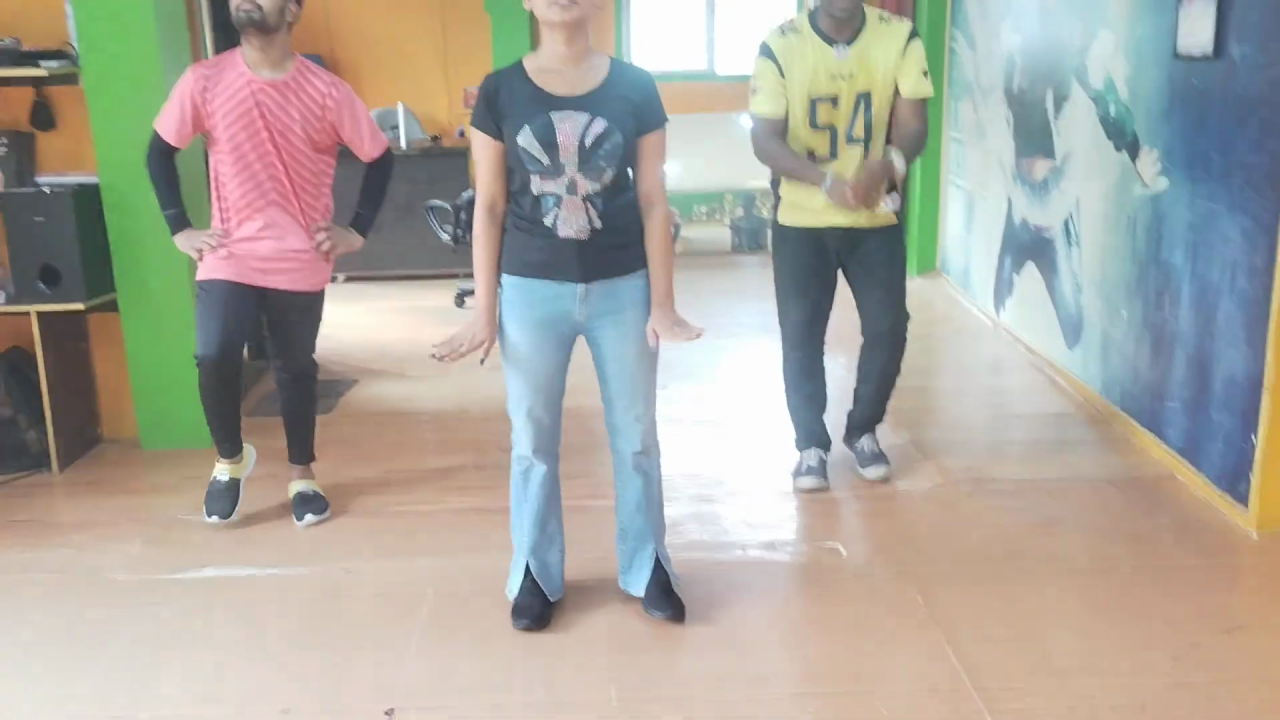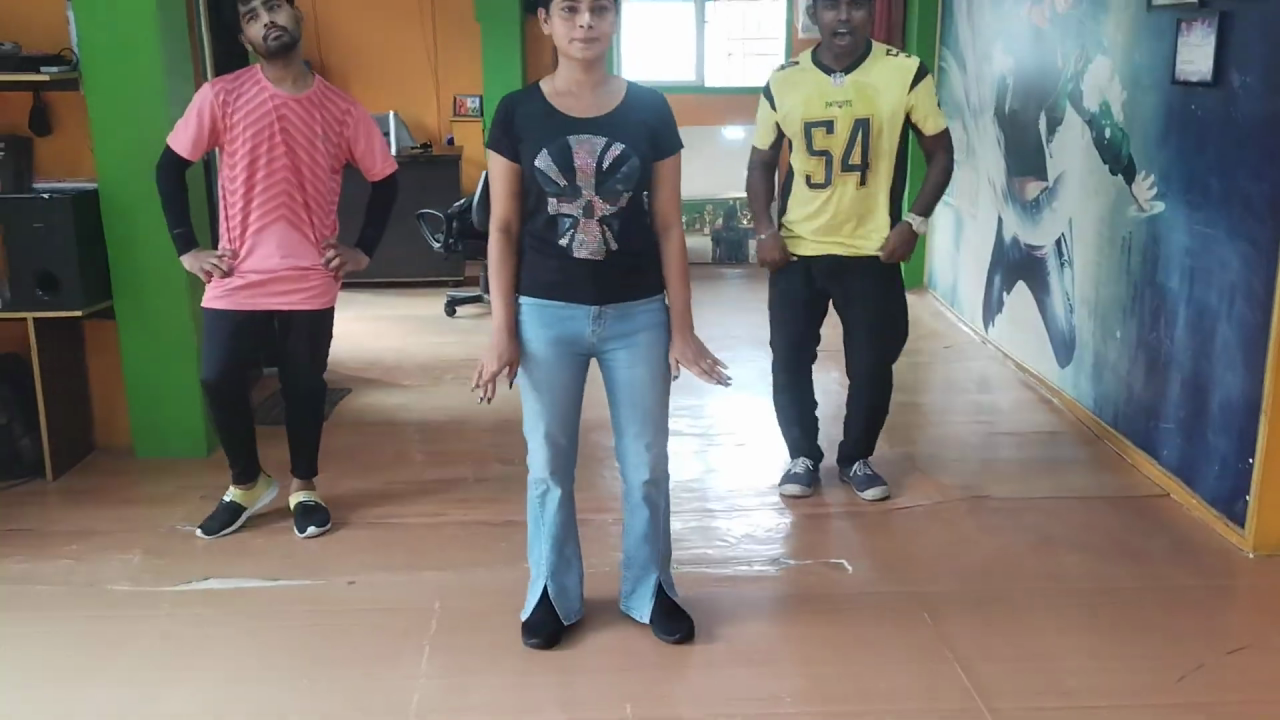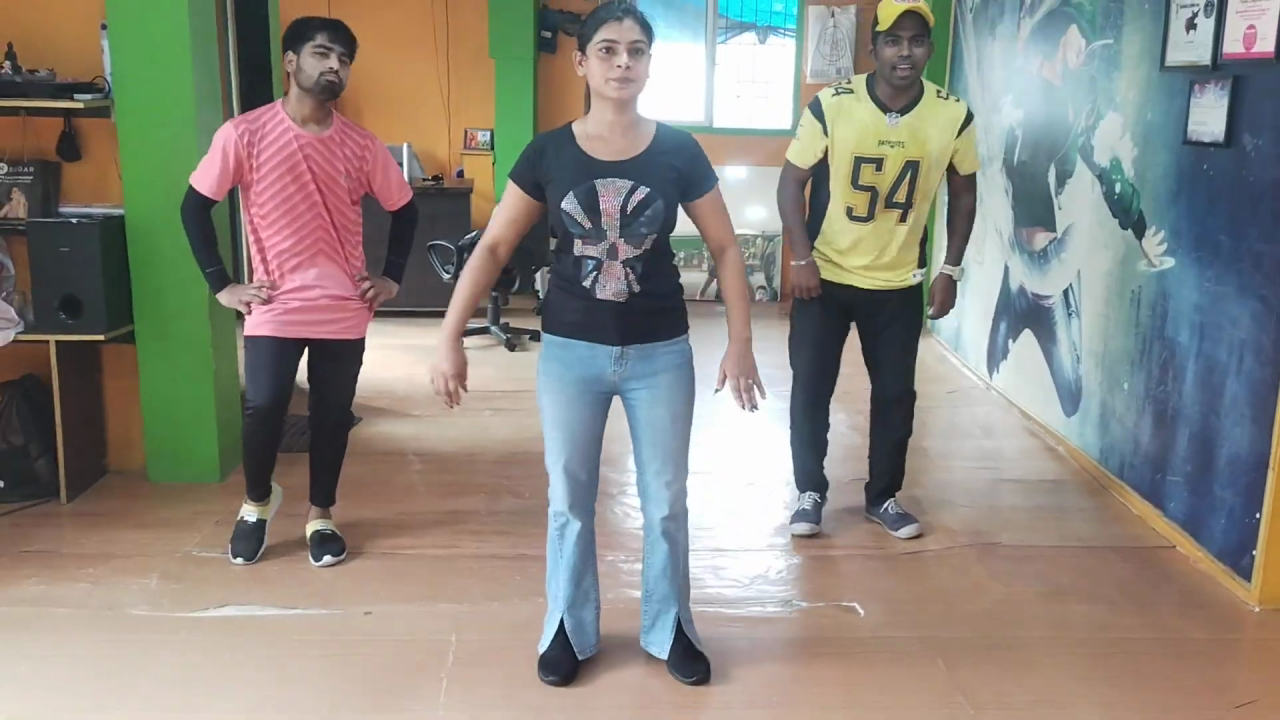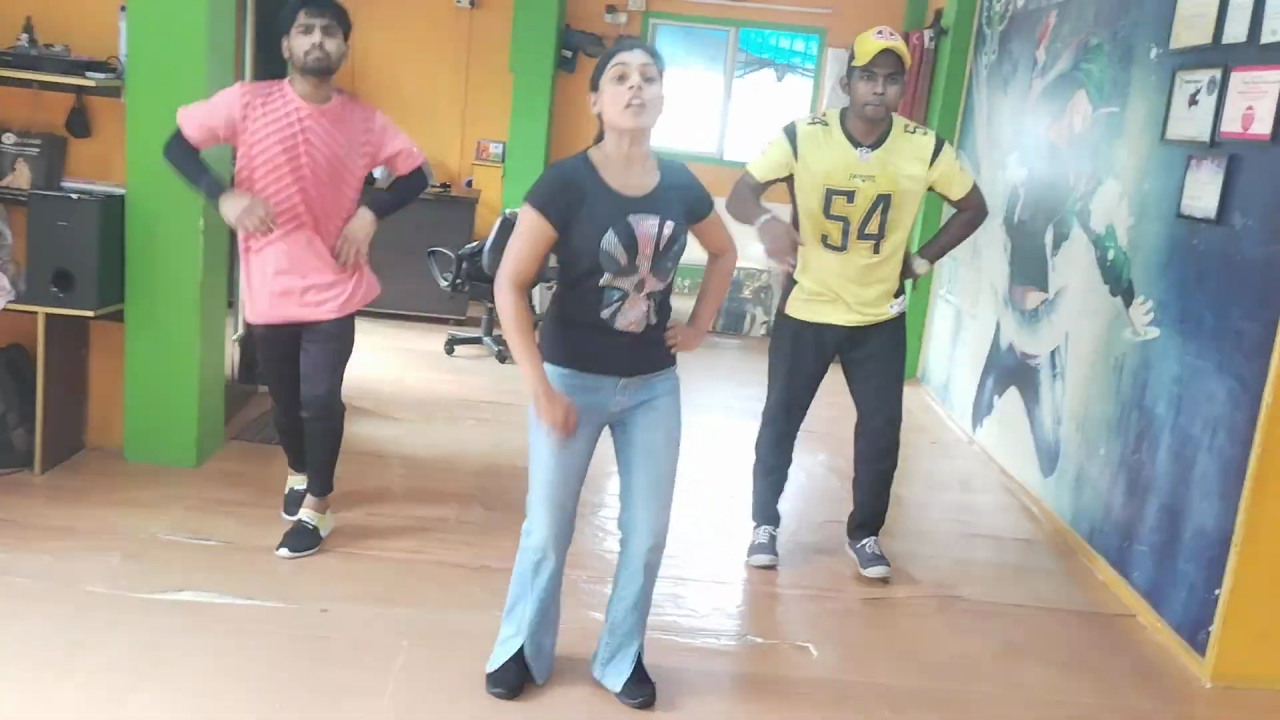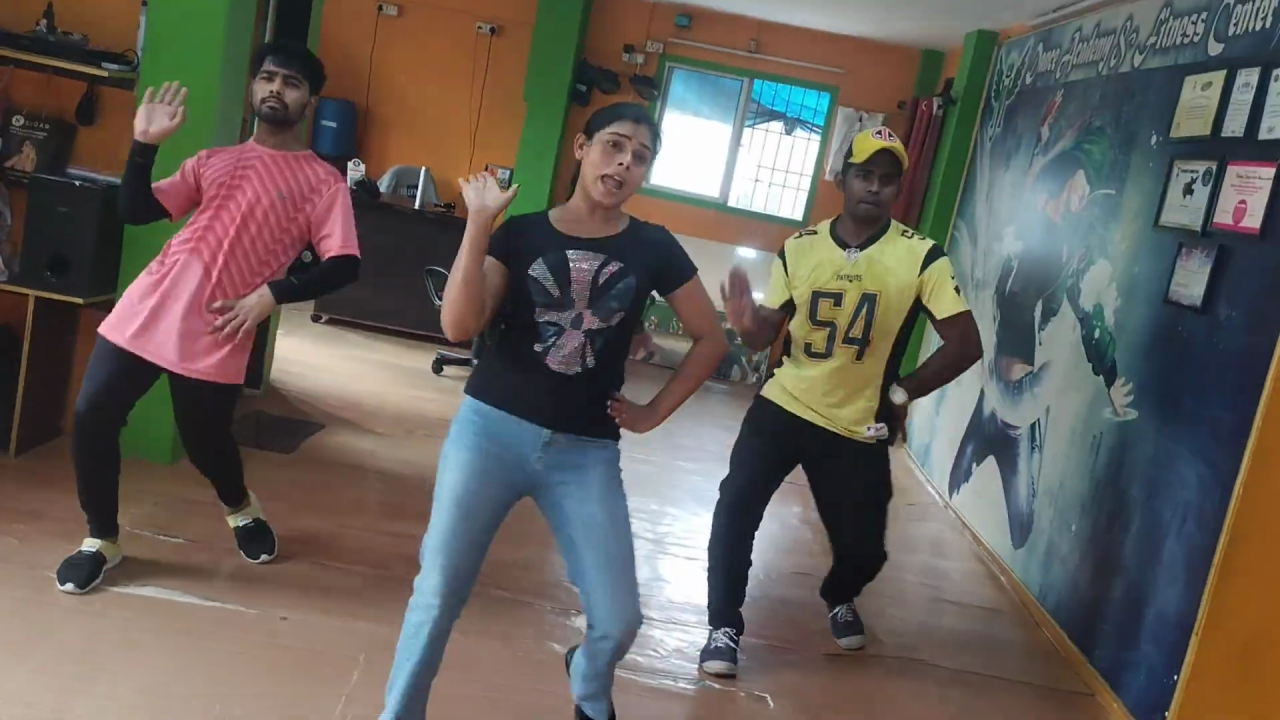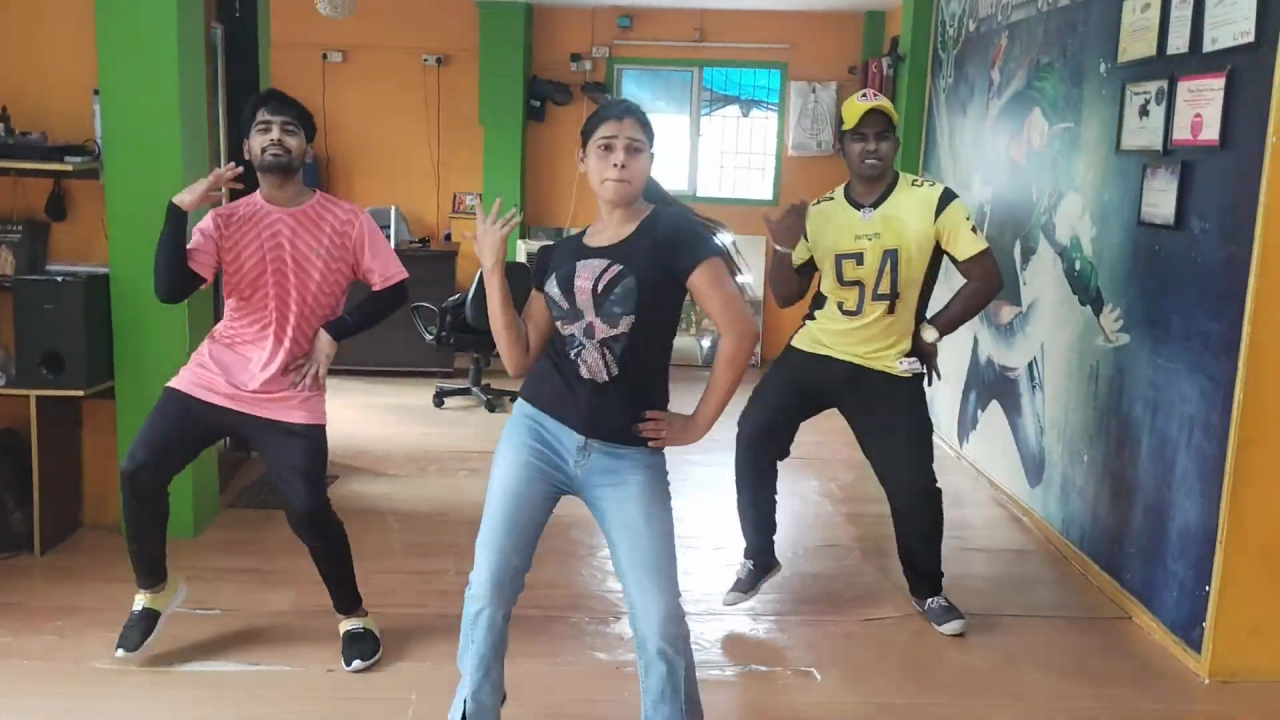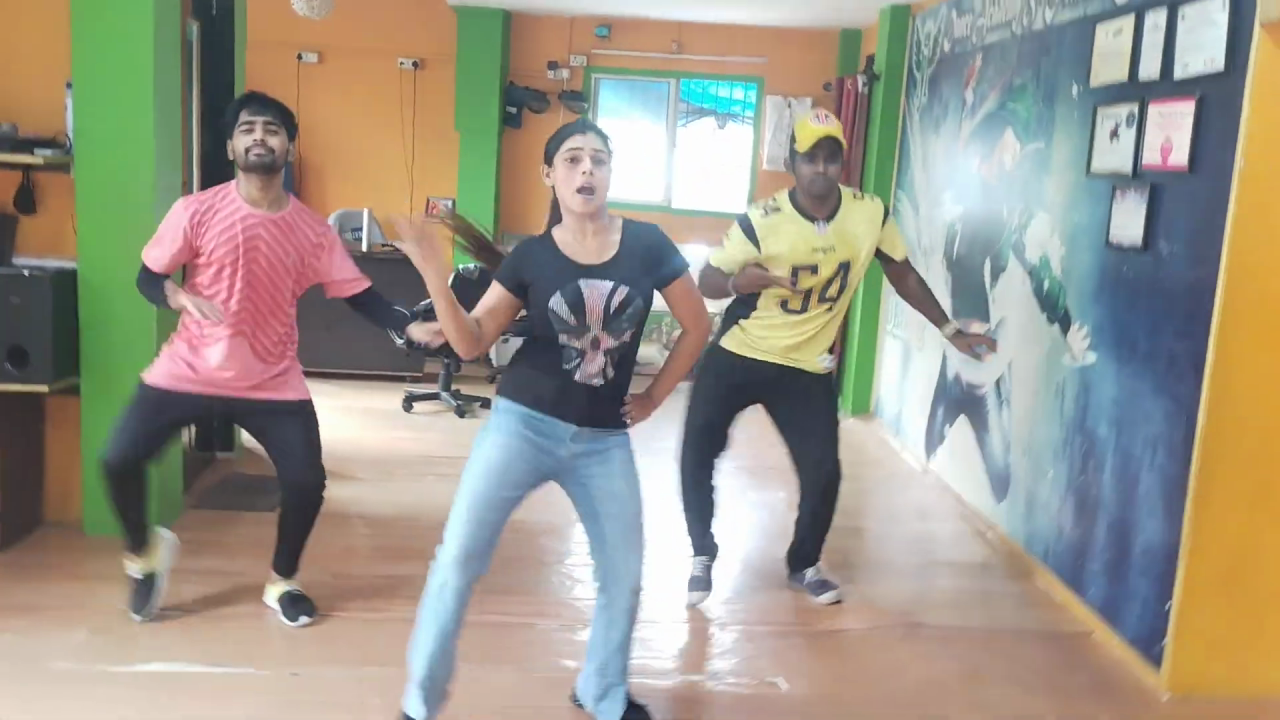
dt=0.7s
person 1, frame 1
left shoulder: (635, 87)
right shoulder: (500, 90)
left elbow: (653, 201)
right elbow: (490, 206)
left wrist: (663, 305)
right wrist: (483, 306)
left hip: (621, 288)
right hip: (532, 290)
left knee: (635, 434)
right knee: (533, 439)
left ankle: (646, 567)
right ankle: (538, 574)
person 1, frame 2
left shoulder: (650, 109)
right shoulder: (517, 112)
left elbow: (668, 226)
right elbow: (504, 228)
left wrist: (682, 328)
right wrist: (502, 331)
left hip: (637, 314)
right hip: (547, 314)
left knee: (645, 462)
right knee: (548, 463)
left ankle: (651, 590)
right ankle: (551, 593)
person 1, frame 3
left shoulder: (678, 150)
right shoulder: (549, 152)
left elbow: (726, 248)
right elbow: (493, 247)
left wrist: (741, 345)
right wrist: (451, 337)
left hip: (659, 353)
right hip: (570, 351)
left knee: (666, 500)
right knee: (569, 499)
left ankle: (669, 628)
right ankle: (567, 628)
person 1, frame 4
left shoulder: (679, 184)
right shoulder: (568, 181)
left elbow: (723, 251)
right elbow: (510, 283)
left wrist: (698, 325)
right wrist: (540, 387)
left hip: (653, 385)
right hip: (574, 380)
left knee: (647, 534)
right knee: (548, 532)
left ankle: (621, 658)
right ankle: (522, 647)
person 1, frame 5
left shoulder: (654, 246)
right shoulder: (522, 231)
left elbow: (710, 336)
right elbow: (458, 325)
left wrist: (658, 406)
right wrist: (478, 225)
left hip: (588, 448)
right hip: (495, 425)
left knee: (618, 613)
right knee: (439, 591)
person 1, frame 6
left shoulder: (674, 230)
right shoulder: (558, 255)
left elbow: (740, 330)
right elbow: (518, 360)
left wrist: (698, 423)
right wrist: (492, 268)
left hip: (627, 454)
right hip: (537, 432)
left knee: (658, 616)
right knee: (489, 586)
person 1, frame 7
left shoulder: (649, 245)
right shoulder: (529, 257)
left elbow: (696, 322)
right elbow: (471, 341)
left wrist: (658, 396)
right wrist: (436, 279)
left hip: (603, 435)
right hip: (524, 420)
left knee: (625, 575)
right knee: (460, 555)
person 2, frame 1
left shoulder: (326, 90)
right shoulder: (203, 81)
left elbow: (379, 157)
right elbow: (160, 150)
left wrist: (357, 230)
right wrist: (180, 228)
left hip: (301, 257)
right hip: (231, 253)
left knee: (296, 365)
right knee: (213, 355)
left ankle: (302, 475)
right ankle: (229, 458)
person 2, frame 2
left shoulder: (341, 109)
right shoulder: (221, 97)
left elbow: (385, 179)
right elbow: (170, 166)
left wrist: (363, 249)
right wrist: (187, 248)
left hip: (311, 277)
right hip: (238, 274)
left knee: (304, 383)
right knee: (219, 378)
left ankle: (303, 487)
right ankle: (246, 484)
person 2, frame 3
left shoulder: (362, 145)
right shoulder: (244, 134)
left elbow: (402, 209)
right elbow: (195, 206)
left wrist: (392, 277)
right wrist: (221, 285)
left hip: (344, 307)
right hip: (276, 304)
left knee: (332, 414)
right knee: (263, 405)
left ankle: (320, 515)
right ankle: (256, 503)
person 2, frame 4
left shoulder: (363, 121)
right shoulder: (247, 103)
left elbow: (416, 172)
right elbow: (178, 144)
left wrist: (371, 211)
right wrist: (223, 196)
left hip: (331, 287)
right hip: (267, 284)
left knee: (320, 396)
right knee: (283, 393)
left ankle: (317, 507)
right ankle: (300, 472)
person 2, frame 5
left shoulder: (322, 180)
right shoulder: (212, 161)
left elbow: (345, 265)
right elbow: (135, 210)
left wrist: (272, 293)
right wrist: (143, 144)
left hip: (217, 334)
right hip: (144, 313)
left knee: (204, 445)
right knee: (91, 419)
left ankle: (242, 509)
right ankle: (101, 539)
person 2, frame 6
left shoulder: (348, 220)
right shoulder: (225, 220)
left elbow: (393, 289)
right elbow: (169, 291)
left wrist: (331, 331)
right wrist: (178, 209)
left hip: (291, 393)
right hip: (215, 376)
left knee: (308, 511)
right knee: (139, 471)
left ankle: (353, 617)
right ankle: (153, 592)
person 2, frame 7
left shoulder: (313, 228)
right shoulder: (194, 211)
left elbow: (357, 292)
right elbow: (148, 277)
left wrist: (410, 327)
right wrist: (174, 292)
left hip: (270, 377)
right hip: (192, 363)
left knee: (304, 482)
right knee: (119, 459)
left ankle: (282, 582)
right ankle: (146, 549)
person 3, frame 1
right shoulder: (780, 45)
left elbow: (913, 129)
right elbow: (764, 140)
left wrist: (891, 163)
right wrist: (828, 180)
left hip: (875, 218)
right hip: (801, 219)
left knee: (888, 328)
right knee: (801, 335)
left ankle: (863, 430)
right ankle: (812, 444)
person 3, frame 2
left shoulder: (906, 72)
right shoulder: (782, 82)
left elbow: (940, 155)
right elbow: (760, 164)
left wrist: (913, 222)
right wrist: (764, 230)
left hip: (872, 253)
right hip: (798, 251)
left knee: (872, 366)
right knee: (789, 361)
left ankle: (856, 457)
right ankle: (803, 456)
person 3, frame 3
left shoulder: (952, 116)
right shoulder: (830, 106)
left elbow: (964, 192)
right elbow: (792, 182)
left wrist: (951, 269)
right wrist: (798, 257)
left hip: (898, 285)
right hip: (825, 277)
left knee: (895, 395)
right knee: (810, 386)
left ankle: (883, 495)
right ankle: (810, 490)
person 3, frame 4
left shoulder: (925, 148)
right shoulder: (803, 136)
left elbow: (973, 208)
right elbow: (739, 193)
left wrist: (921, 259)
right wrist: (769, 223)
left hip: (879, 318)
right hip: (806, 313)
left knee: (881, 429)
right knee: (780, 421)
left ankle: (864, 533)
right ankle: (766, 523)
person 3, frame 5
left shoulder: (920, 256)
right shoulder: (798, 247)
left elbow: (965, 342)
right elbow: (765, 330)
left wrist: (896, 397)
right wrist: (744, 318)
left hip: (860, 427)
right hip: (783, 408)
left knee: (862, 547)
right knee: (735, 508)
left ankle: (838, 598)
right ankle: (724, 626)
person 3, frame 6
left shoulder: (935, 201)
right shoulder: (816, 213)
left elbow: (986, 276)
right elbow: (785, 295)
left wrist: (931, 330)
right wrist: (781, 246)
left hip: (889, 368)
right hip: (814, 354)
left knee: (914, 488)
right knee: (754, 438)
left ankle: (928, 590)
right ankle: (758, 556)
person 3, frame 7
left shoulder: (872, 214)
right shoulder: (760, 221)
left elbow: (901, 273)
right elbow: (707, 282)
left wrist: (947, 327)
right wrist: (736, 281)
left hip: (806, 369)
right hip: (740, 354)
left knee: (821, 472)
right knee: (697, 452)
left ankle: (803, 566)
right ankle: (703, 555)
person 4, frame 1
left shoulder: (1076, 30)
left elbow: (1107, 98)
left wrist: (1137, 157)
left hip: (1055, 190)
right hip: (1020, 187)
left knee: (1070, 310)
right knee: (1002, 298)
person 4, frame 2
left shoulder: (1075, 48)
right shoulder: (1013, 47)
left elbow: (1102, 122)
left wrist: (1132, 181)
left hip: (1048, 213)
right hip: (1013, 209)
left knee: (1062, 336)
right knee: (992, 322)
person 4, frame 3
left shoulder: (1087, 102)
right shoulder: (1026, 96)
left elbow: (1112, 174)
left wrist: (1142, 233)
left hip: (1057, 261)
right hip: (1020, 256)
left knee: (1068, 381)
right knee: (995, 364)
person 4, frame 4
left shoulder: (1089, 168)
right shoulder: (1033, 149)
left elbow: (1108, 245)
left wrist: (1130, 304)
left hip: (1045, 318)
right hip: (1014, 310)
left knee: (1046, 432)
right knee: (980, 415)
person 4, frame 5
left shoulder: (1084, 253)
right shoulder: (1028, 230)
left elbow: (1095, 324)
left wrist: (1111, 383)
left hip: (1029, 392)
right hip: (996, 383)
left knee: (1020, 500)
right knee: (957, 480)
person 4, frame 6
left shoulder: (1054, 192)
right shoulder: (996, 177)
left elbow: (1075, 258)
left wrist: (1101, 312)
left hip: (1022, 337)
right hip: (988, 331)
left knee: (1030, 449)
right knee: (963, 432)
person 4, frame 7
left shoulder: (1024, 215)
right shoulder: (968, 198)
left elbow: (1045, 274)
left wrist: (1068, 330)
left hip: (990, 354)
right hip: (956, 348)
left knee: (995, 454)
right knee: (932, 443)
